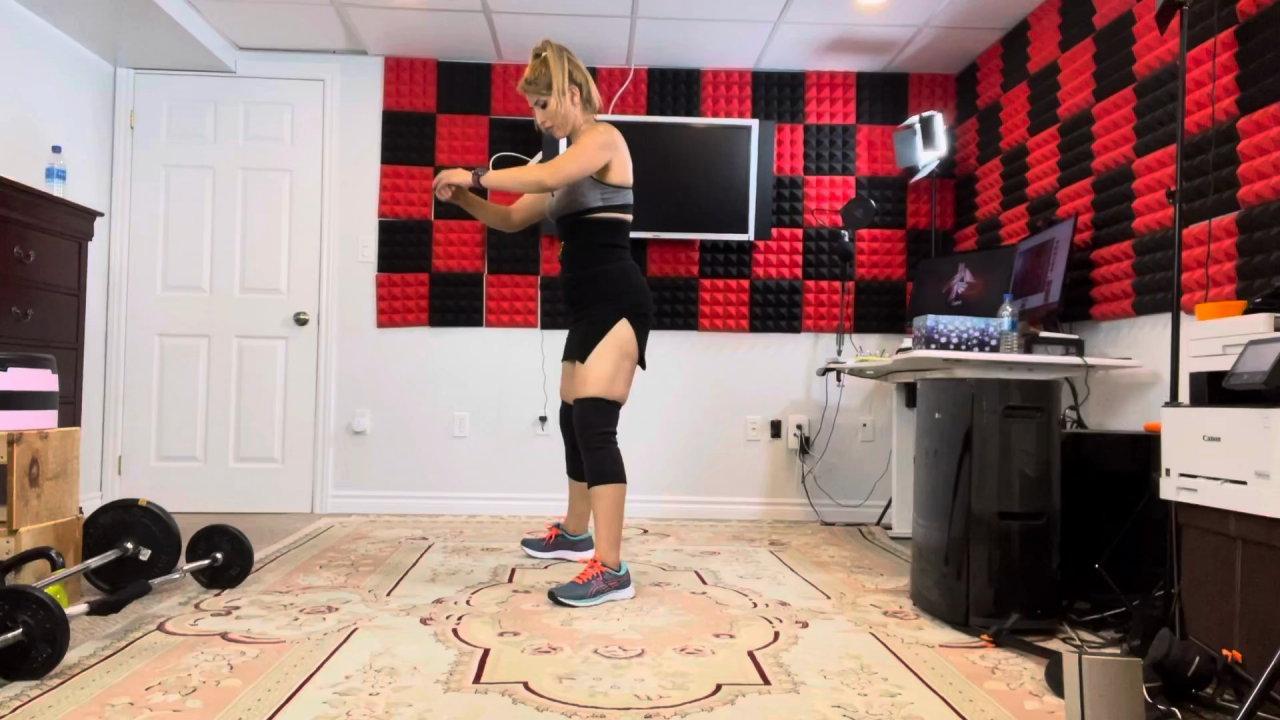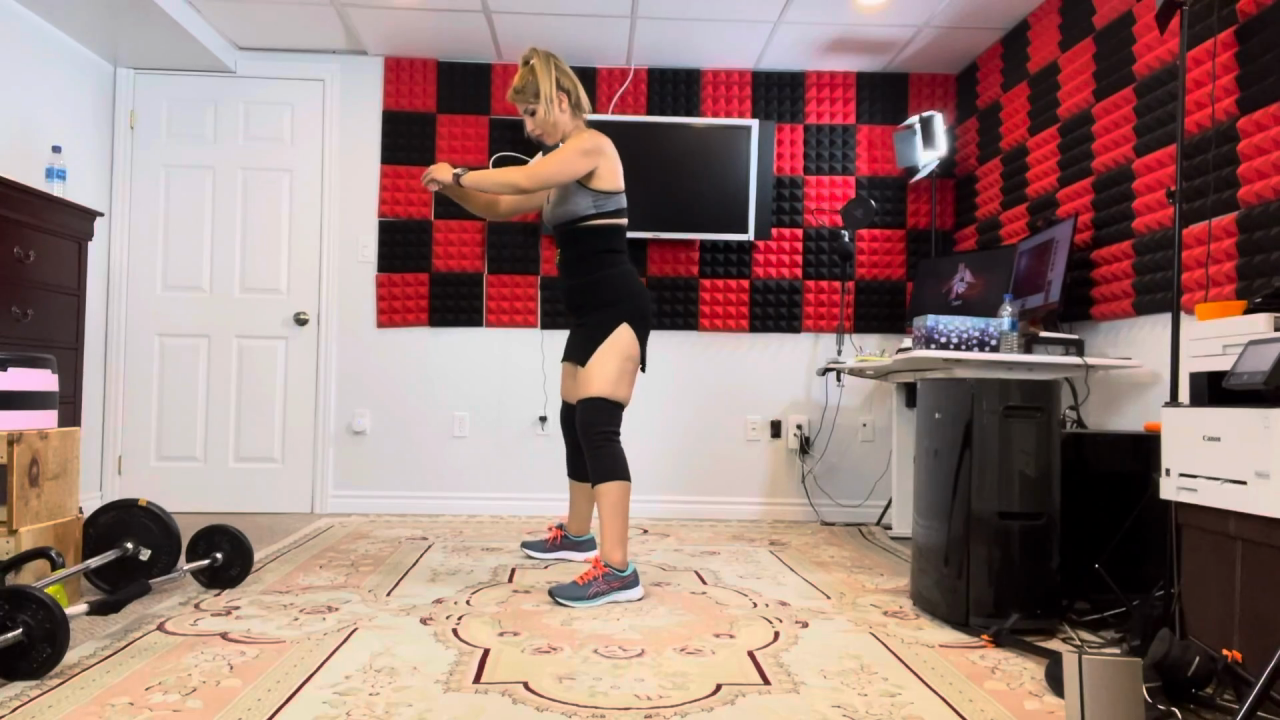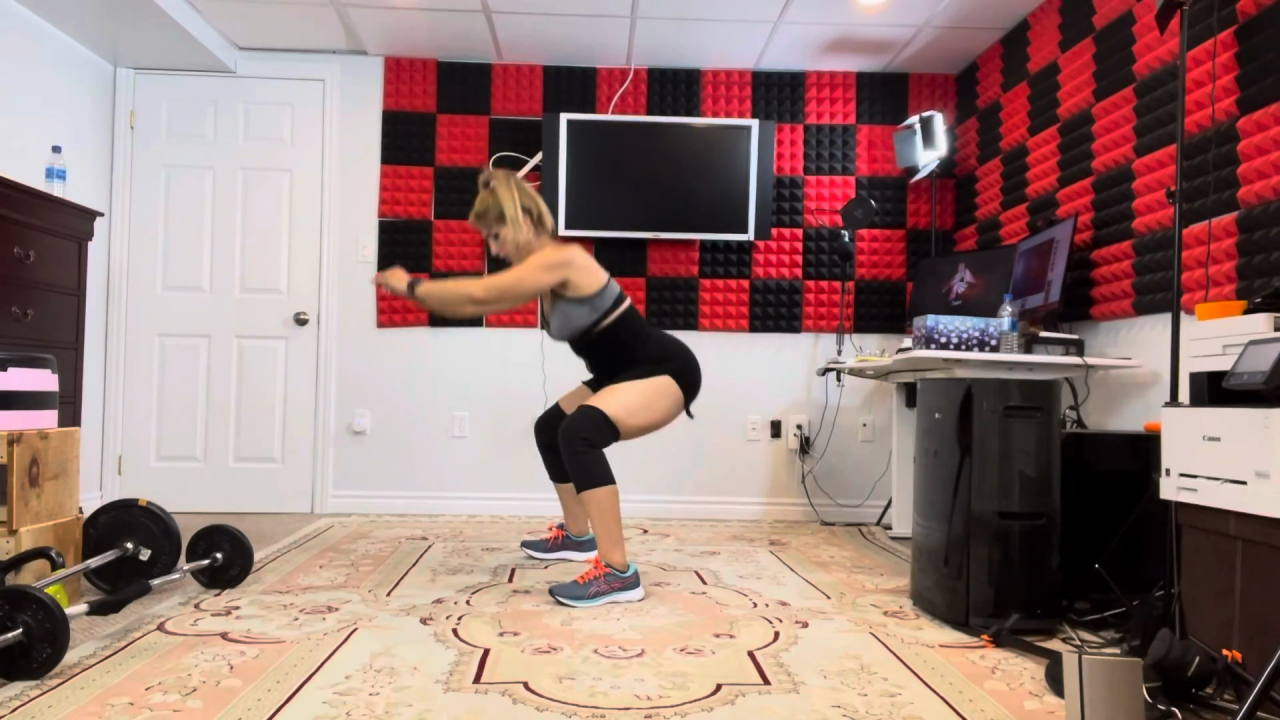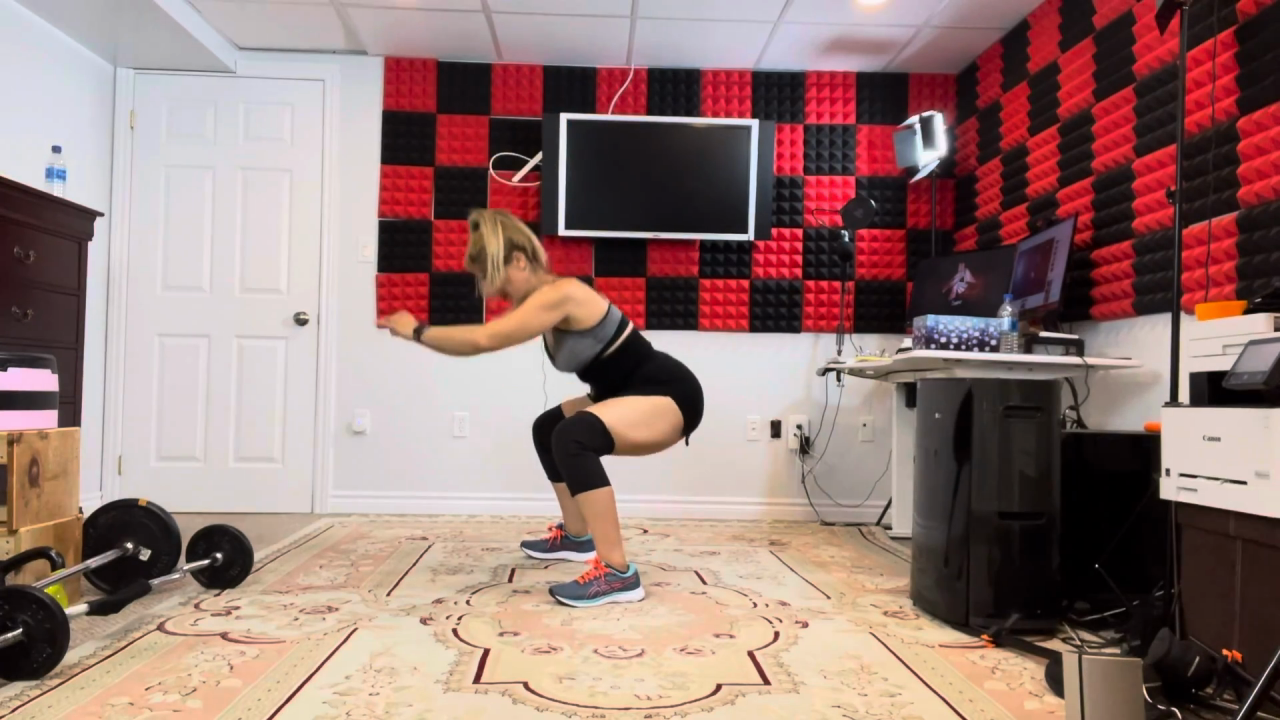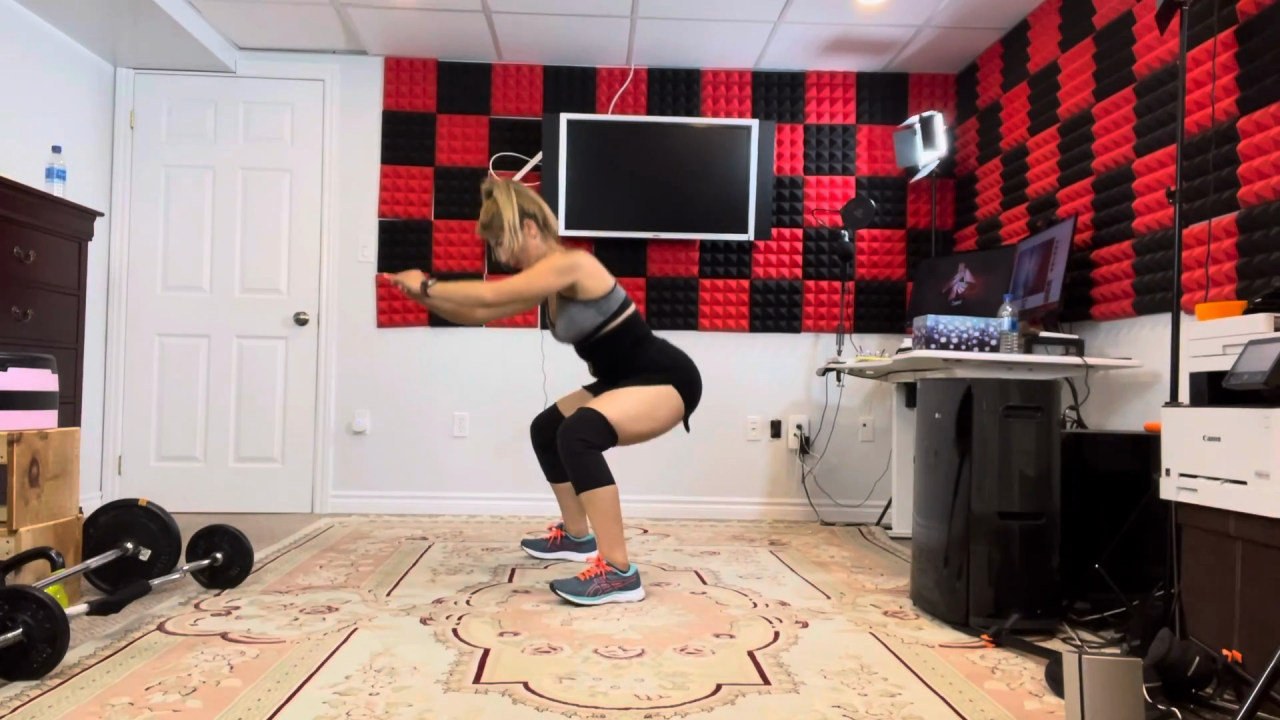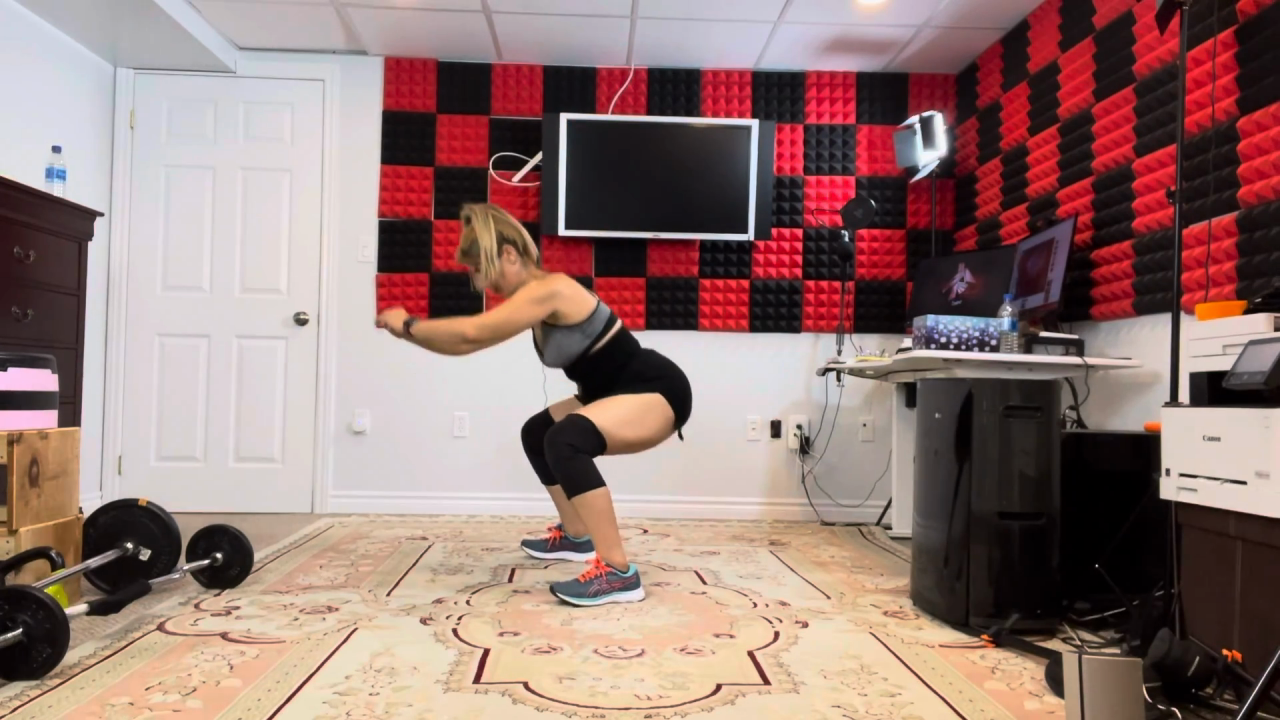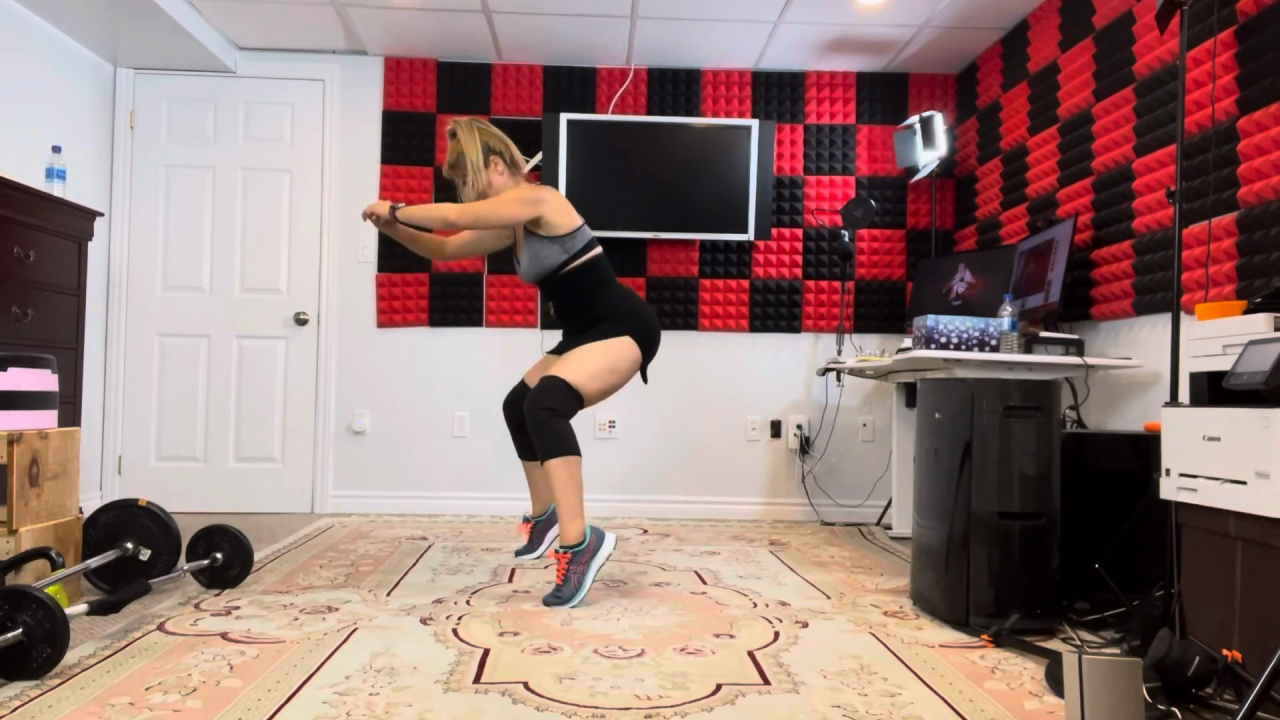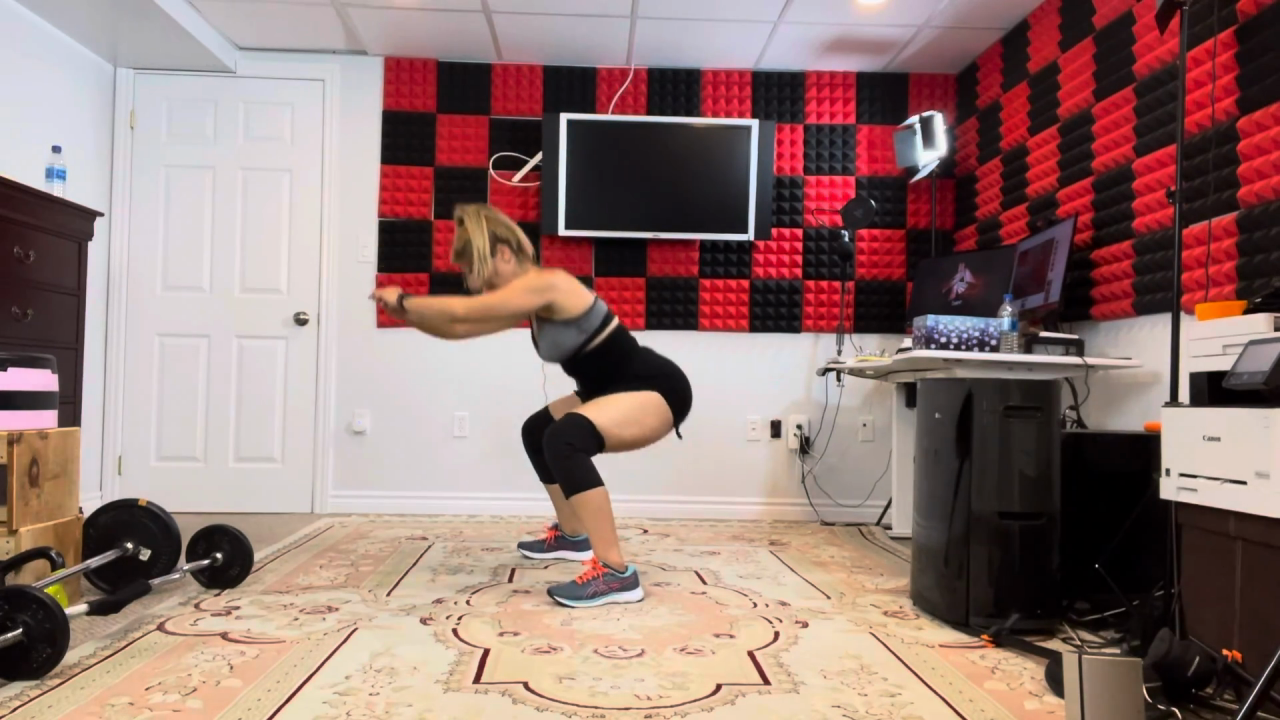
dt=0.5s
person 1, frame 1
left shoulder: (604, 139)
right shoulder: (568, 165)
left elbow: (544, 177)
right elbow: (513, 219)
left wrist: (477, 176)
right wrist: (464, 194)
left hip: (616, 301)
right hip: (591, 306)
left knee: (594, 425)
right knee: (573, 421)
left ankle: (610, 569)
right ankle: (574, 532)
person 1, frame 2
left shoulder: (593, 145)
right shoulder: (561, 167)
left elbow: (525, 179)
right elbow: (501, 207)
left wrist: (460, 173)
right wrist: (453, 187)
left hip: (616, 307)
right hip: (591, 311)
left knee: (596, 424)
right knee: (574, 422)
left ankle: (617, 570)
right ankle: (576, 534)
person 1, frame 3
left shoulder: (562, 260)
right shoulder: (541, 275)
left elbow: (479, 293)
right elbow: (477, 304)
left wrist: (412, 286)
right wrist: (417, 290)
left hip: (669, 374)
right hip: (633, 373)
left knee: (580, 432)
right knee: (551, 428)
left ankle: (618, 571)
right ankle: (577, 535)
person 1, frame 4
left shoulder: (562, 294)
right shoulder: (541, 302)
left elbow: (485, 339)
right elbow: (486, 335)
left wrist: (418, 331)
right wrist: (421, 331)
left hip: (672, 396)
right hip: (638, 394)
left knee: (573, 438)
right knee: (548, 429)
left ankle: (618, 572)
right ankle: (576, 535)
person 1, frame 5
left shoulder: (569, 264)
right shoulder: (548, 277)
left elbow: (492, 297)
right elbow: (483, 312)
left wrist: (426, 288)
right wrist: (427, 293)
left hip: (669, 381)
right hip: (633, 381)
left knee: (578, 434)
right knee: (547, 429)
left ankle: (618, 571)
right ankle: (576, 536)
person 1, frame 6
left shoulder: (550, 290)
right shoulder: (533, 300)
left elbow: (473, 332)
right elbow: (470, 341)
left wrist: (409, 326)
right wrist: (411, 328)
left hip: (660, 392)
right hip: (626, 392)
left knee: (565, 441)
right knee: (537, 433)
left ankle: (618, 572)
right ankle: (576, 536)
person 1, frame 7
left shoulder: (538, 199)
right shoulder: (514, 222)
left elbow: (454, 216)
right elbow: (447, 248)
left wrist: (395, 210)
right wrist: (393, 226)
left hip: (624, 327)
right hip: (590, 331)
left knee: (545, 405)
right knee: (519, 406)
left ankle: (579, 540)
right ankle: (544, 517)
person 1, frame 8
left shoulder: (548, 284)
right shoulder: (533, 295)
left elbow: (465, 311)
right elbow: (459, 327)
left wrist: (402, 301)
right wrist: (406, 308)
left hip: (658, 389)
right hip: (623, 388)
left knee: (565, 438)
right knee: (538, 431)
left ankle: (615, 571)
right ankle: (572, 534)
